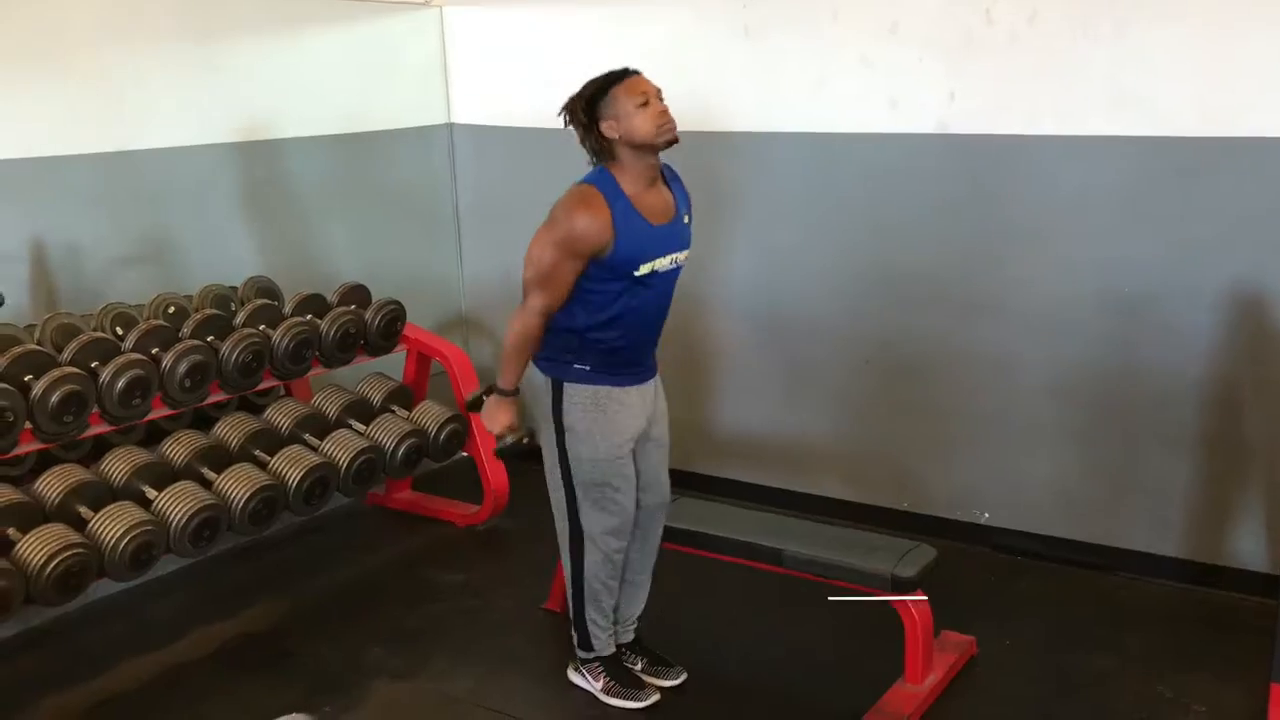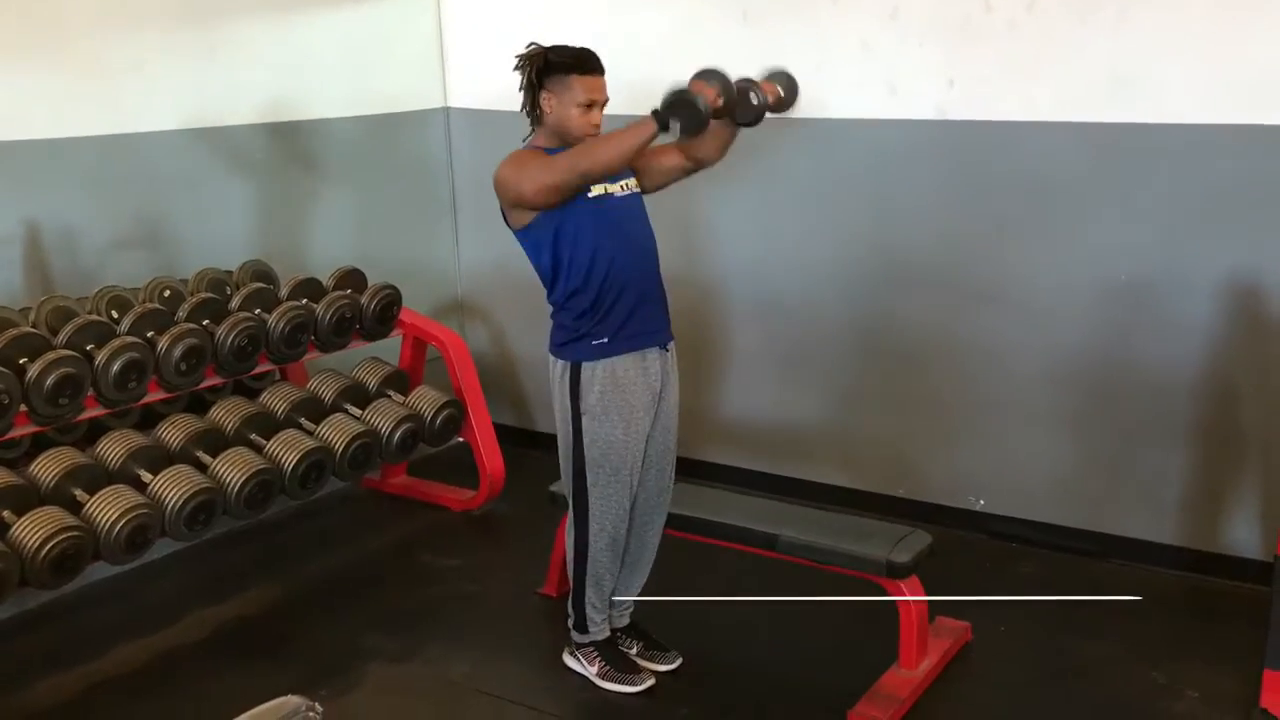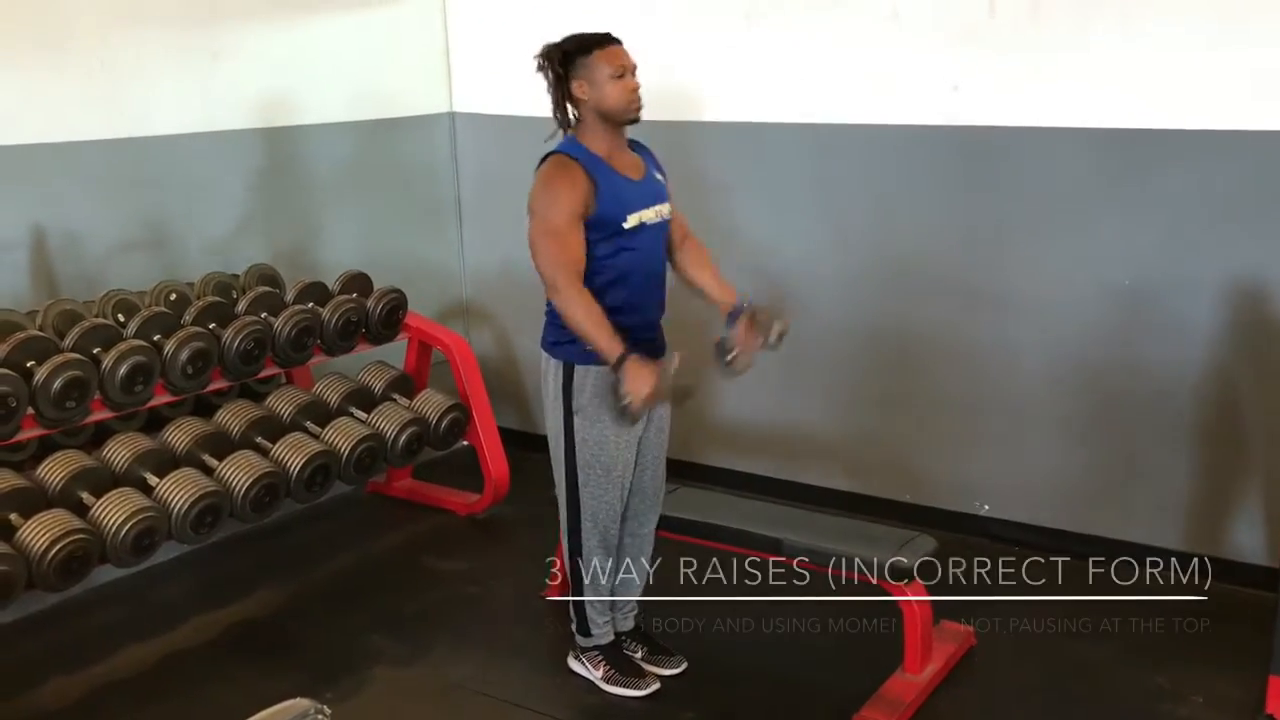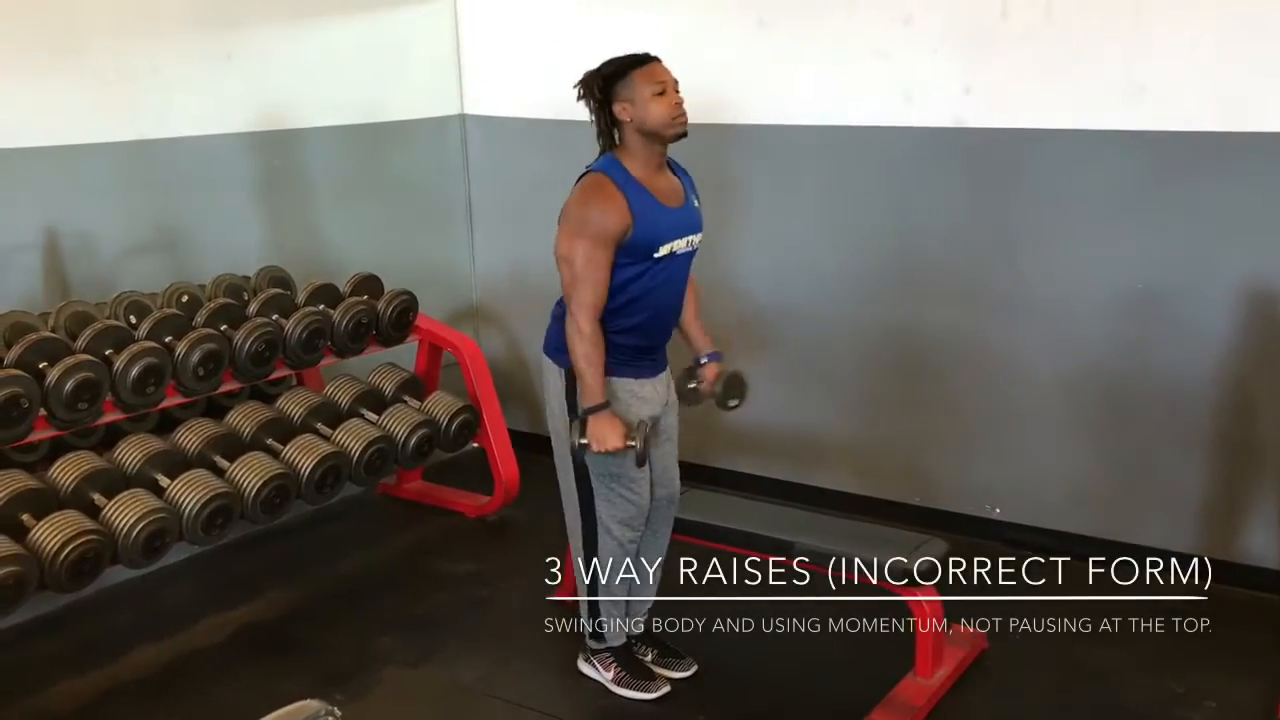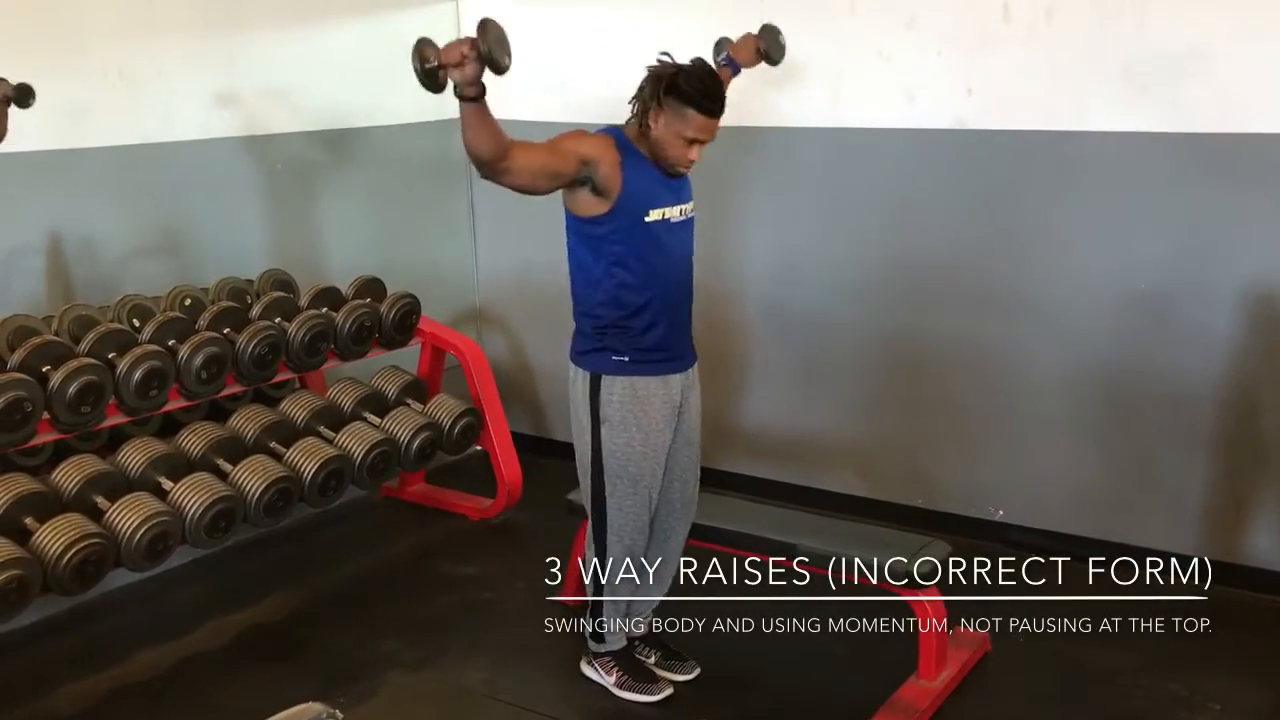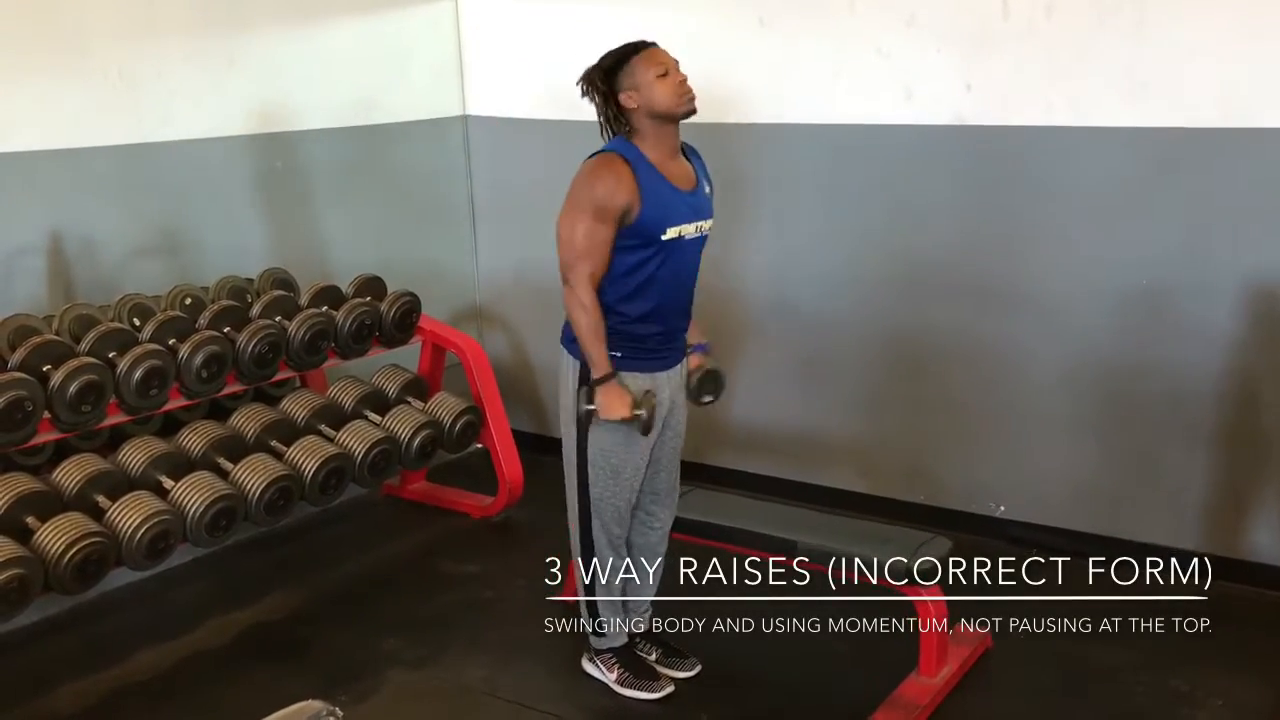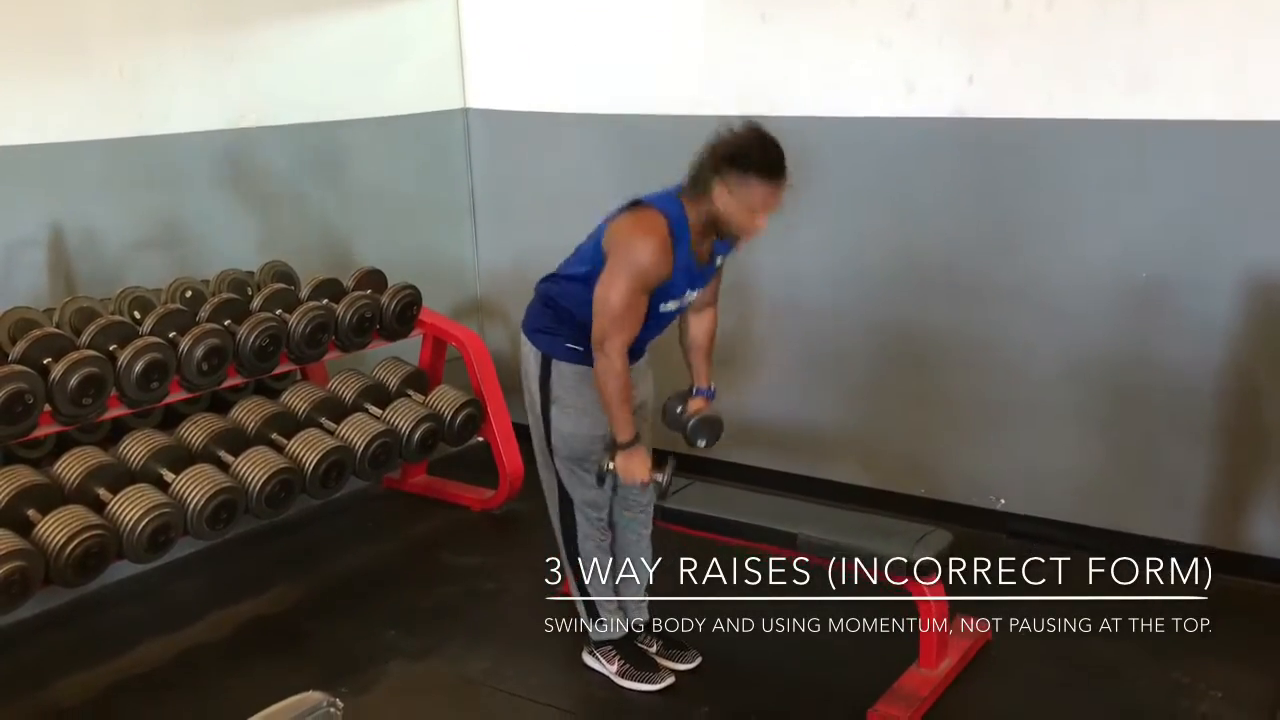
dt=0.7s
person 1, frame 1
left shoulder: (676, 193)
right shoulder: (588, 213)
right elbow: (535, 308)
right wrist: (505, 393)
left hip: (642, 380)
right hip: (582, 388)
left knee: (650, 511)
right knee: (604, 524)
left ankle: (624, 636)
right ankle: (593, 656)
person 1, frame 2
left shoulder: (614, 162)
right shoulder: (522, 172)
left elbow: (696, 154)
right elbow: (576, 170)
left wrist: (734, 112)
right wrist: (664, 118)
left hip: (657, 351)
right hip: (594, 362)
left knee: (649, 500)
right knee: (601, 505)
left ankle: (617, 619)
right ankle: (586, 637)
person 1, frame 3
left shoulder: (644, 162)
right shoulder: (563, 177)
left elbow: (681, 247)
right elbow: (563, 285)
left wrist: (733, 308)
right wrist: (622, 359)
left hip: (646, 360)
right hip: (588, 368)
left knee: (641, 503)
right knee: (595, 510)
left ankle: (623, 623)
right ankle: (592, 645)
person 1, frame 4
left shoulder: (681, 181)
right shoulder: (601, 197)
right elbow: (582, 314)
left wrist: (707, 353)
right wrist: (598, 410)
left hip: (652, 373)
right hip: (595, 377)
left knee: (659, 503)
right knee: (614, 514)
left ankle: (633, 627)
right ankle: (602, 646)
person 1, frame 5
left shoulder: (667, 159)
right shoulder: (596, 155)
left elbow: (700, 111)
right elbow: (498, 160)
left wrist: (732, 65)
right wrist: (471, 90)
left hip: (679, 370)
right hip: (616, 377)
left knee: (674, 511)
right knee: (622, 518)
left ankle: (637, 629)
right ankle: (604, 648)
person 1, frame 6
left shoulder: (694, 166)
right shoulder: (608, 178)
right elbow: (579, 287)
left wrist: (697, 343)
right wrist: (605, 381)
left hip: (668, 368)
right hip: (615, 371)
left knee: (656, 507)
right knee: (608, 513)
left ankle: (635, 626)
right ankle: (605, 644)
person 1, frame 7
left shoulder: (716, 230)
right shoulder: (649, 239)
left elbow: (701, 310)
right elbow: (607, 349)
left wrist: (702, 388)
right wrist: (626, 444)
left hip: (623, 347)
right hip: (564, 355)
left knee: (633, 492)
right knee: (587, 498)
left ankle: (634, 620)
right ankle: (605, 639)
